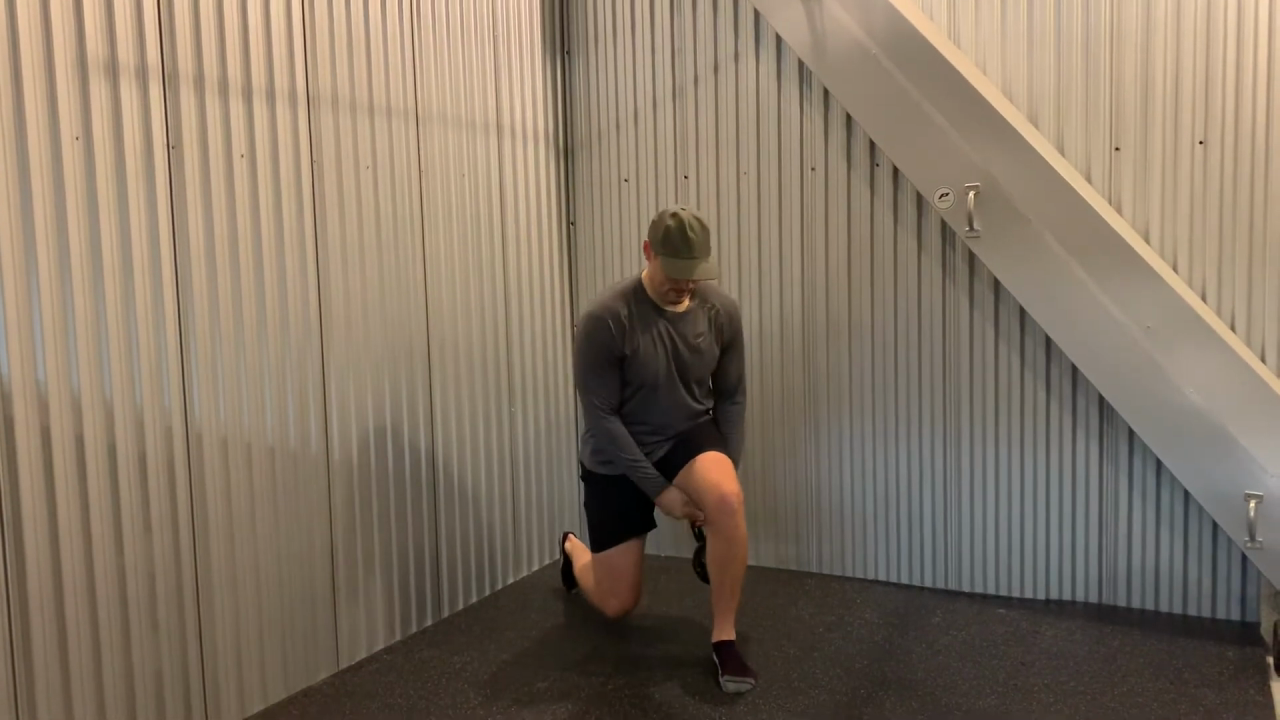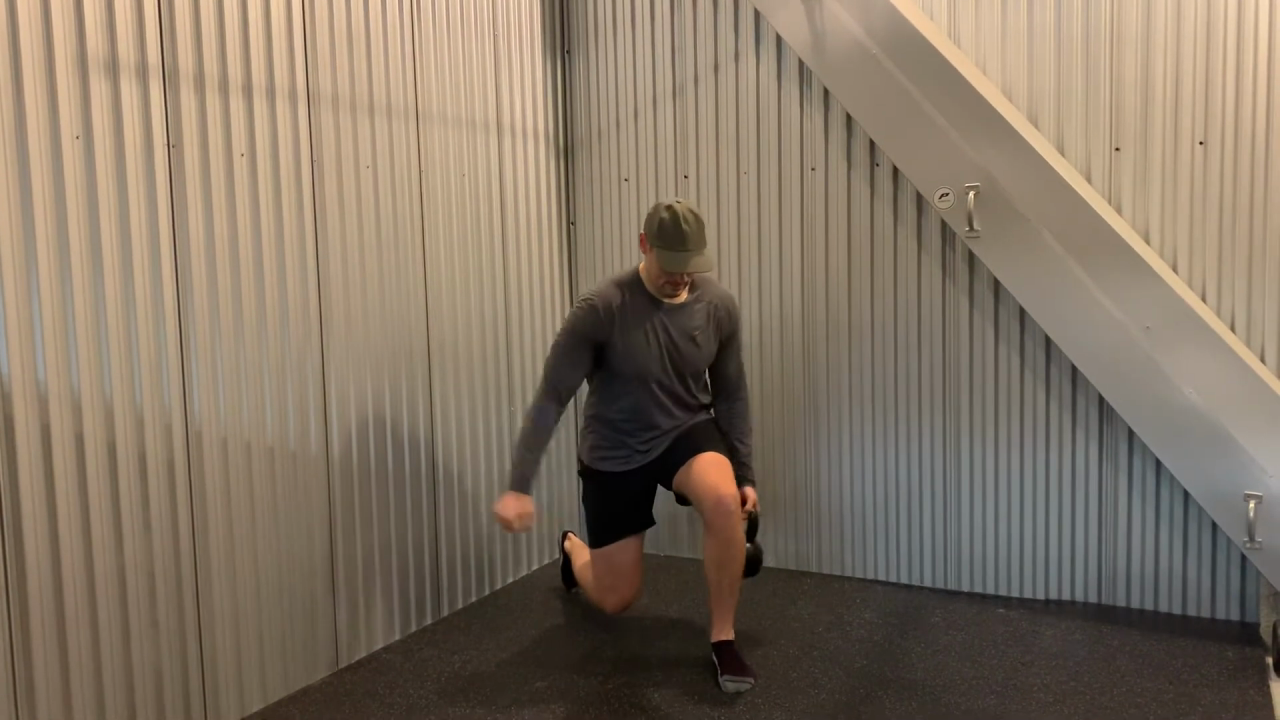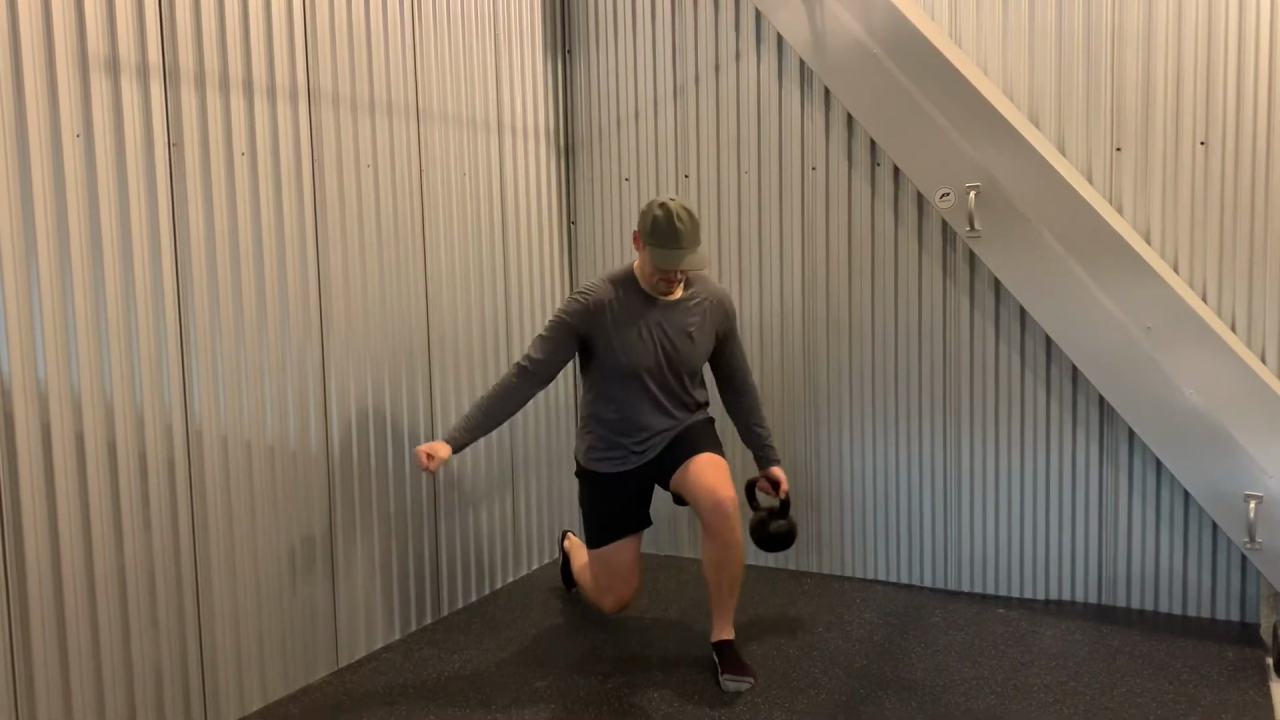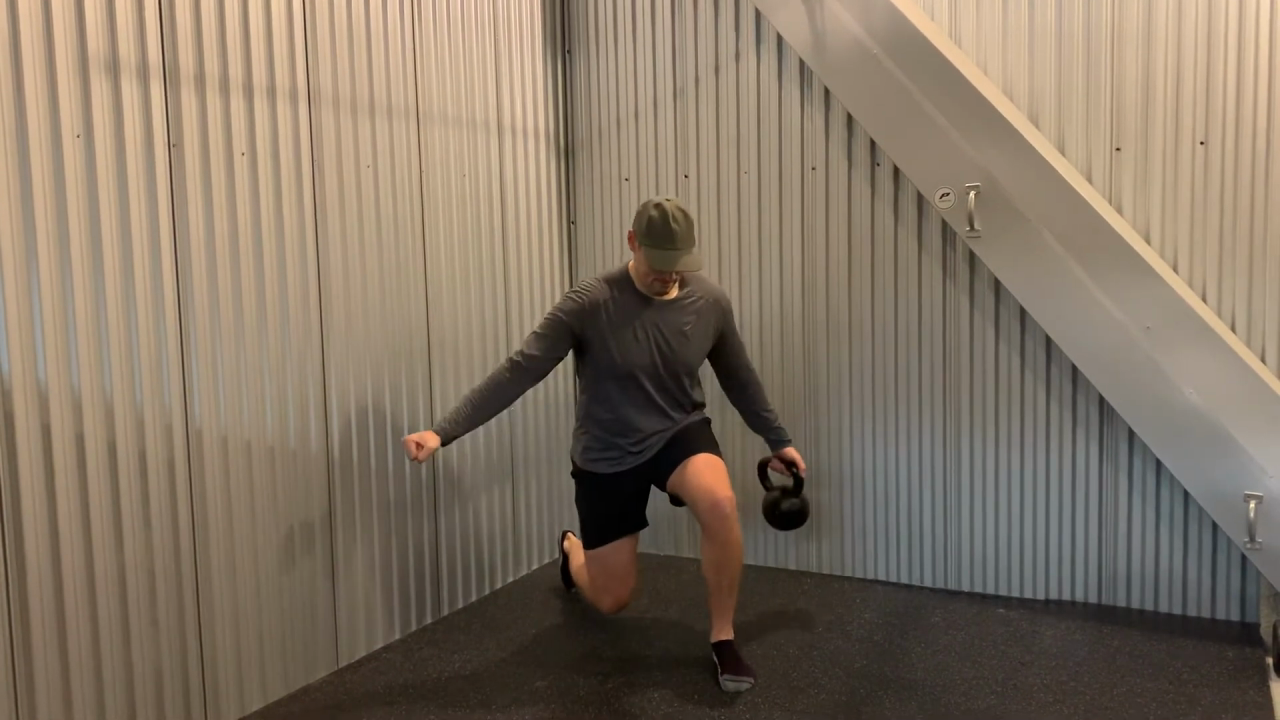
dt=0.3s
person 1, frame 1
left shoulder: (721, 310)
right shoulder: (605, 320)
left elbow: (730, 398)
right elbow: (599, 416)
left wrist: (728, 473)
right wrist: (658, 490)
left hip: (688, 433)
right hip: (617, 457)
left knee: (727, 501)
right knee: (617, 603)
left ankle: (724, 638)
right ankle: (574, 549)
person 1, frame 2
left shoulder: (720, 306)
right shoulder: (600, 308)
left elbow: (731, 394)
right elbow: (551, 398)
left wrist: (744, 475)
right wrist: (519, 485)
left hip: (687, 431)
right hip: (614, 453)
left knee: (724, 502)
right knee: (614, 600)
left ankle: (722, 639)
right ankle: (572, 547)
person 1, frame 3
left shoulder: (714, 303)
right shoulder: (593, 305)
left elbow: (736, 385)
right elbow: (526, 376)
left wrist: (767, 458)
right wrist: (453, 441)
left hip: (683, 431)
right hip: (610, 454)
left knee: (723, 503)
right knee: (614, 599)
left ankle: (724, 639)
right ankle: (573, 547)
person 1, frame 4
left shoulder: (710, 302)
right shoulder: (588, 304)
left elbow: (739, 377)
right elbow: (519, 370)
left wrist: (778, 440)
right wrist: (442, 432)
left hip: (679, 432)
right hip: (606, 456)
left knee: (720, 503)
right knee: (611, 600)
left ankle: (723, 638)
right ankle: (571, 547)
